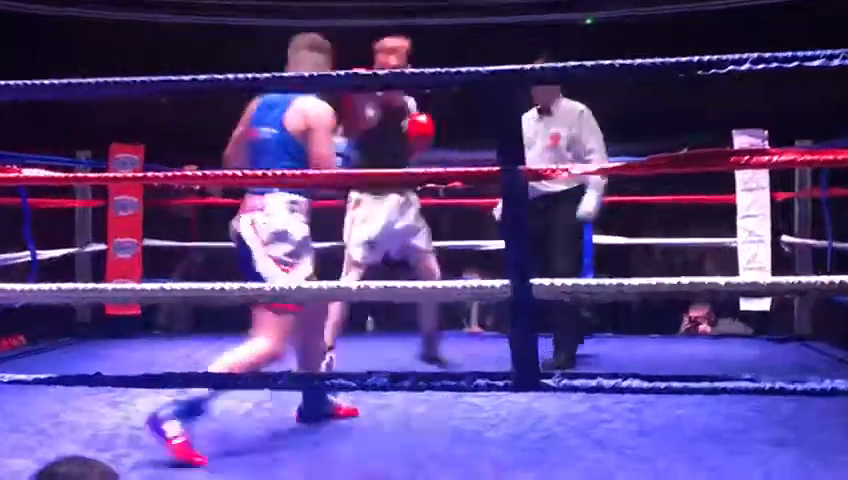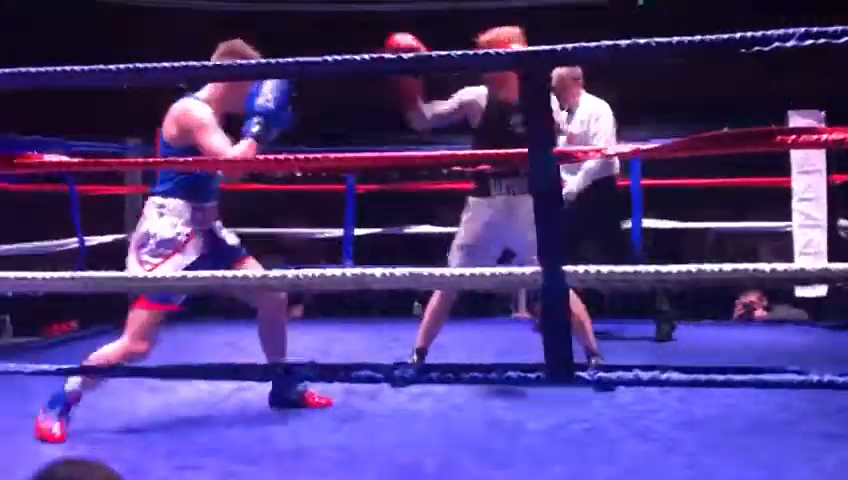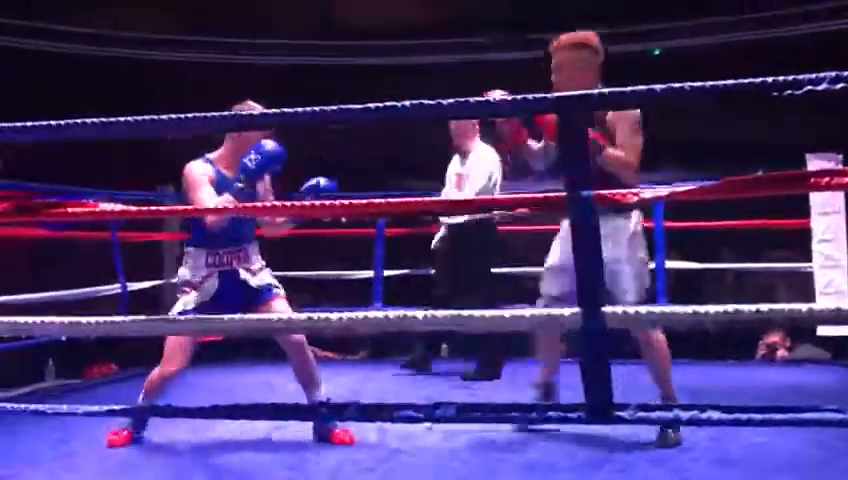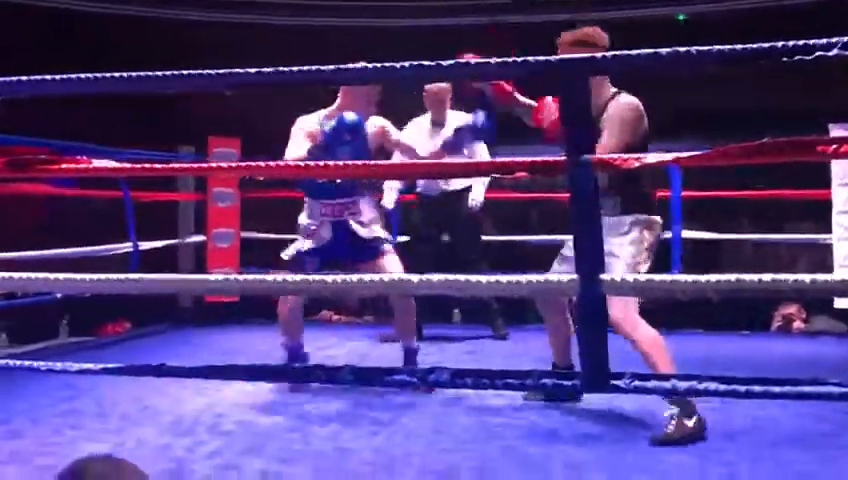
dt=1s
person 1, frame 1
left shoulder: (409, 105)
right shoulder: (363, 101)
left wrist: (421, 139)
left hip: (403, 199)
right hip: (369, 200)
left knee: (430, 272)
right knee: (353, 274)
left ankle: (430, 342)
right ankle: (328, 351)
person 1, frame 2
right shoulder: (474, 99)
right elbow: (421, 120)
right wrist: (409, 78)
left hip: (529, 203)
right hip: (485, 205)
left ankle: (594, 357)
right ankle: (418, 357)
person 1, frame 3
left shoulder: (621, 109)
left elbow: (628, 171)
right elbow: (538, 159)
left wrist: (584, 138)
left hip: (617, 226)
right hip: (577, 225)
left knee: (640, 323)
right knee: (550, 312)
right ankle: (547, 392)
person 1, frame 4
left shoulder: (624, 107)
right shoulder: (583, 104)
left elbow: (597, 170)
right elbow: (539, 118)
left wrist: (564, 130)
right wrist: (504, 93)
left hip: (629, 223)
right hip: (598, 221)
left knee: (620, 312)
right knee: (549, 294)
left ankle: (685, 409)
right ankle: (563, 375)
person 2, frame 1
left shoulder: (259, 105)
right shoulder: (317, 110)
left elbow: (235, 160)
right wrist: (337, 159)
left hip: (255, 218)
right hip: (279, 223)
left knee: (313, 311)
right knee: (270, 343)
left ankle: (315, 401)
right ankle: (174, 416)
person 2, frame 2
left shoulder: (209, 115)
right shoulder: (192, 111)
right elbow: (232, 163)
left wrist: (268, 128)
right wrist: (260, 122)
left hip: (204, 228)
right hip: (169, 233)
left knee: (273, 300)
right knee: (137, 344)
left ankle: (285, 387)
right ankle: (58, 404)
person 2, frame 3
left shoulder: (259, 171)
right shoulder: (196, 170)
right elbow: (213, 219)
right wrist: (244, 181)
left hip: (249, 270)
right hip: (204, 277)
left knee: (296, 340)
right knee: (173, 365)
left ankle: (323, 419)
right ankle: (135, 422)
person 2, frame 4
left shoulder: (376, 127)
right shoulder: (308, 125)
left elbow: (420, 158)
left wrist: (456, 139)
right wrist: (316, 145)
left hip: (361, 220)
right hip: (319, 224)
right knee: (290, 303)
left ankle: (410, 363)
right ankle: (295, 359)
person 3, frame 1
left shoulder: (576, 113)
right shoulder: (526, 120)
left elbow: (596, 158)
left wrist: (592, 196)
left hip: (567, 200)
right hip: (536, 202)
left knee: (563, 270)
right knee: (539, 271)
left ankle: (565, 349)
right ankle: (573, 327)
person 3, frame 2
left shoulder: (597, 109)
right shoulder: (562, 115)
left elbow: (601, 153)
left wrist: (577, 182)
right wrist: (563, 186)
left hip: (596, 190)
right hip: (574, 192)
left knee: (617, 254)
right knee: (563, 254)
left ankle: (661, 311)
person 3, frame 3
left shoulder: (486, 157)
right shoulder: (456, 160)
left elbow: (473, 193)
right wrist: (443, 230)
left hip: (477, 232)
right hip: (456, 232)
left knee: (477, 297)
right knee: (445, 295)
left ankle: (491, 361)
right ankle: (424, 353)
person 3, frame 4
left shoulder: (466, 123)
right shoulder: (414, 127)
left elbow: (482, 160)
right elbow: (399, 163)
left wrist: (478, 189)
right wrist: (389, 193)
left hip: (460, 199)
right hip: (427, 201)
left knee: (470, 260)
right knee: (419, 261)
left ankle: (493, 319)
